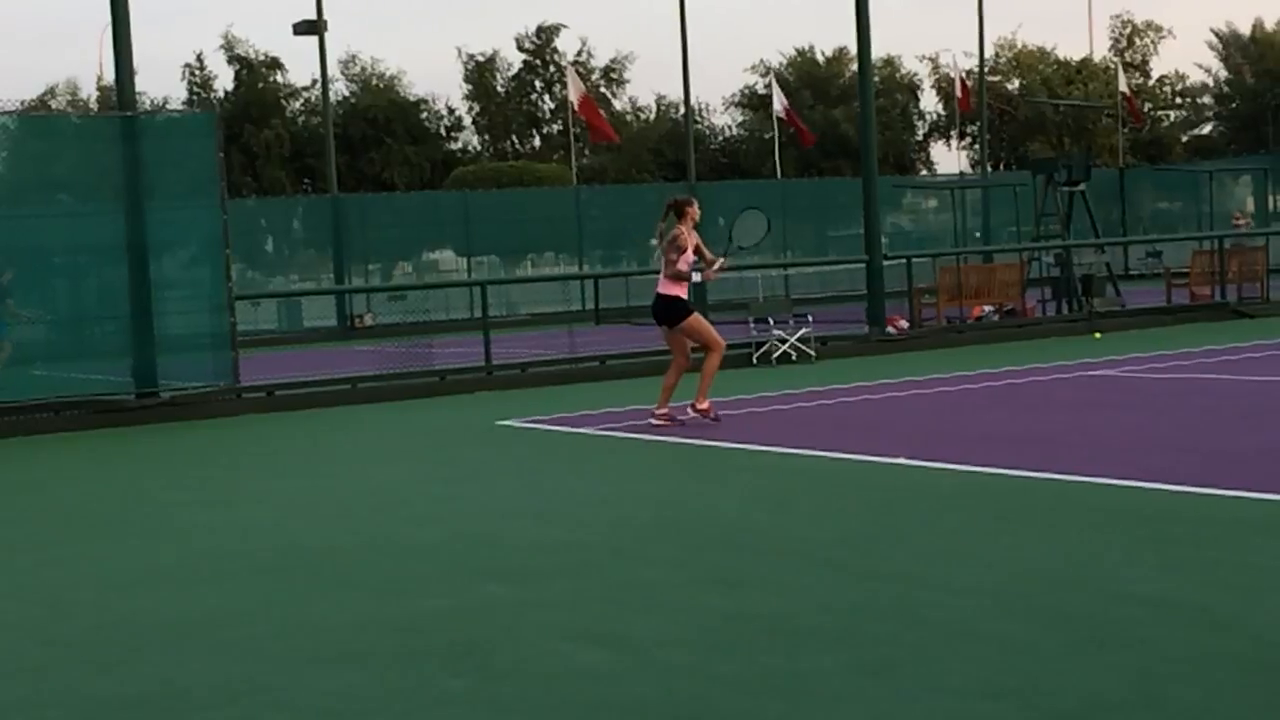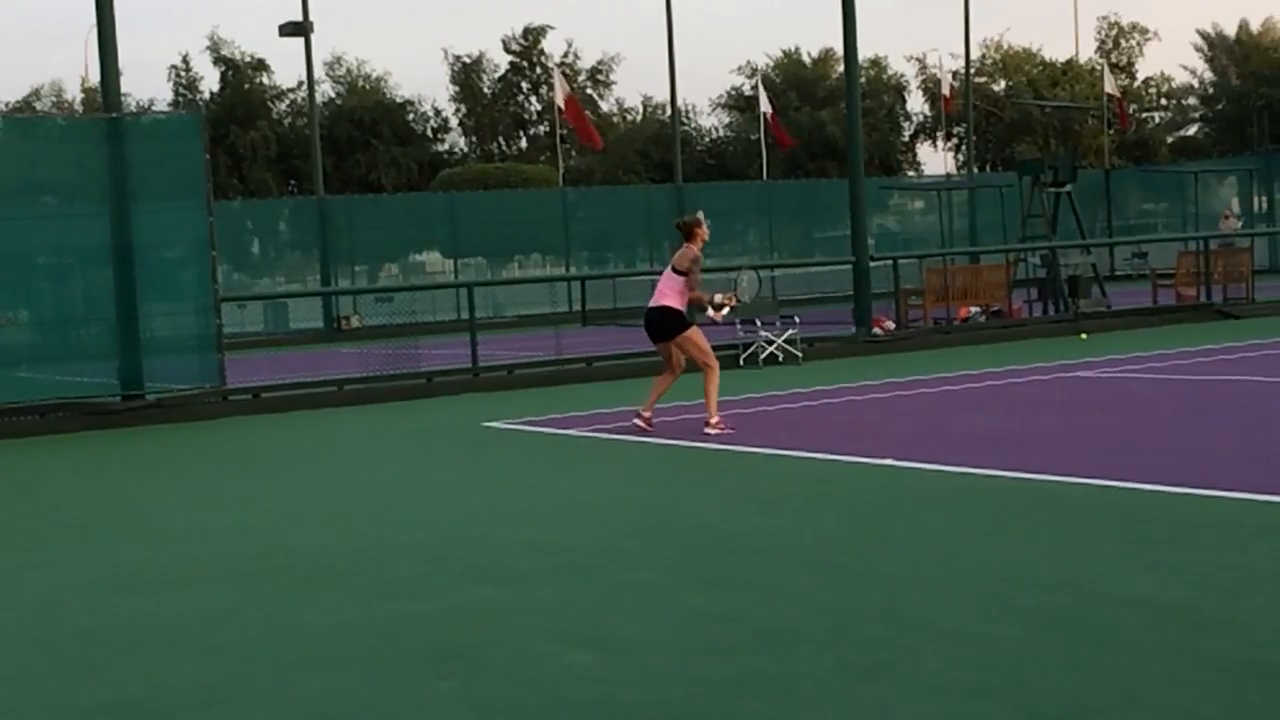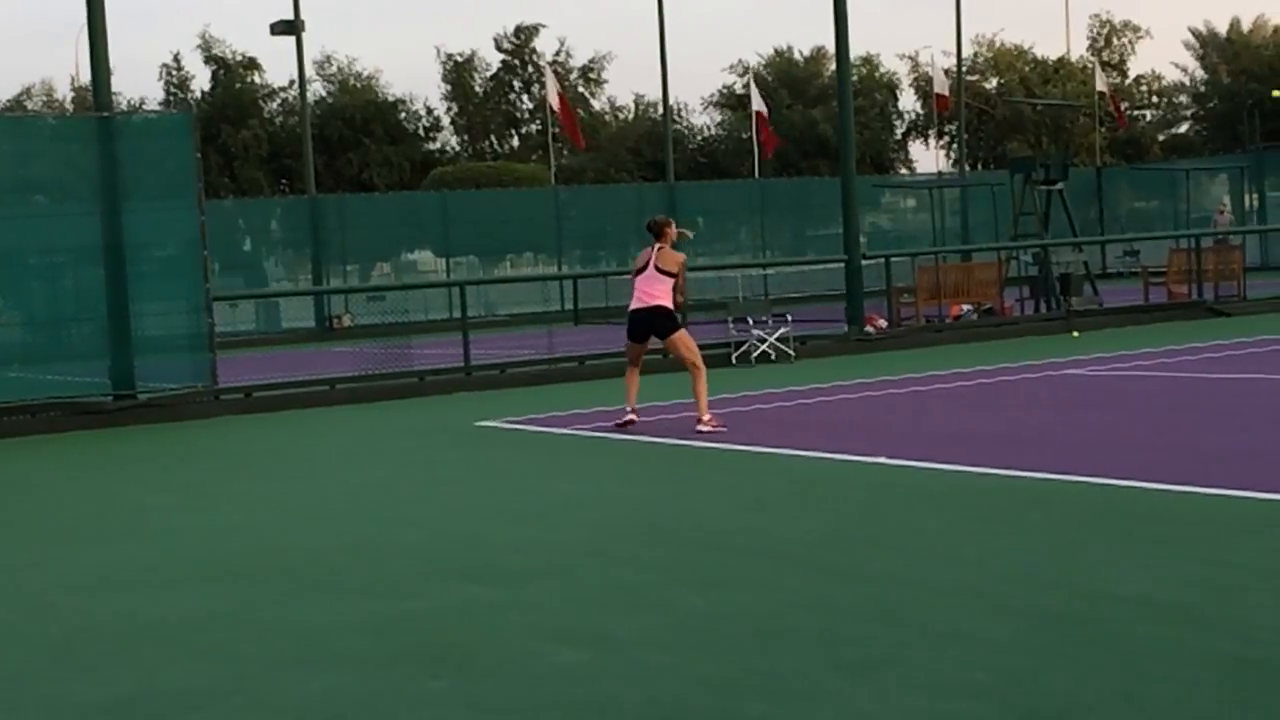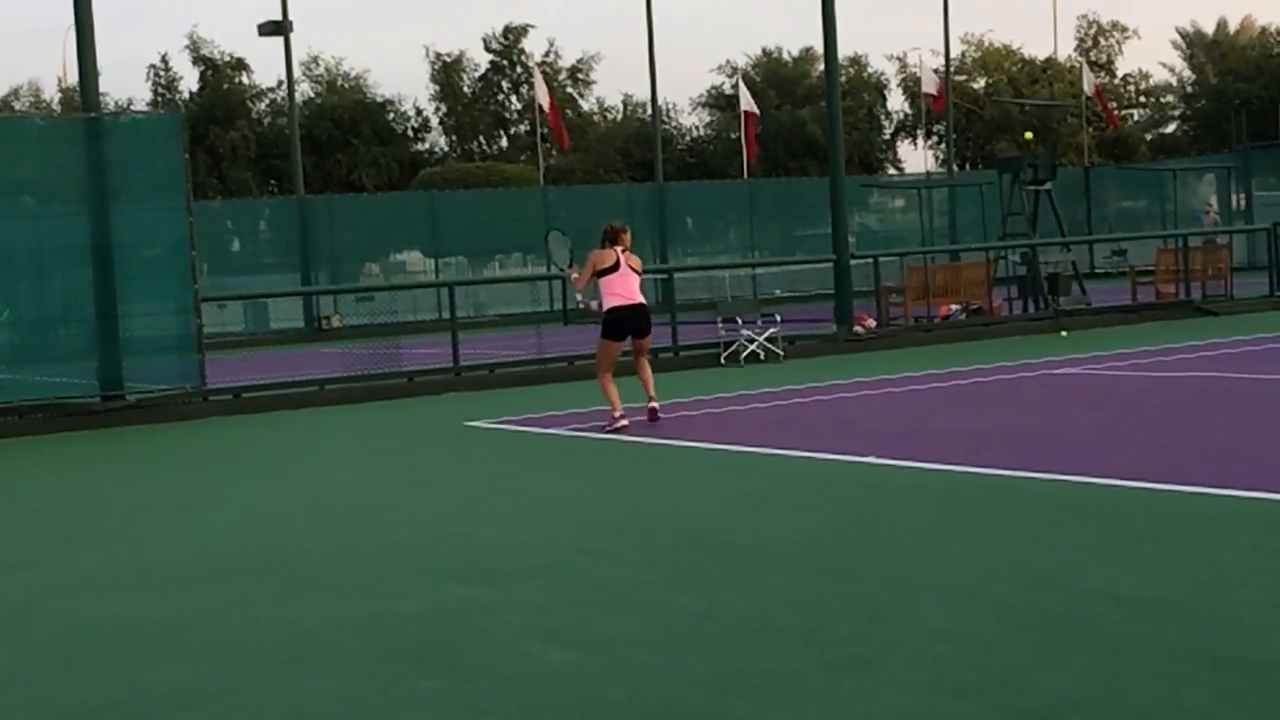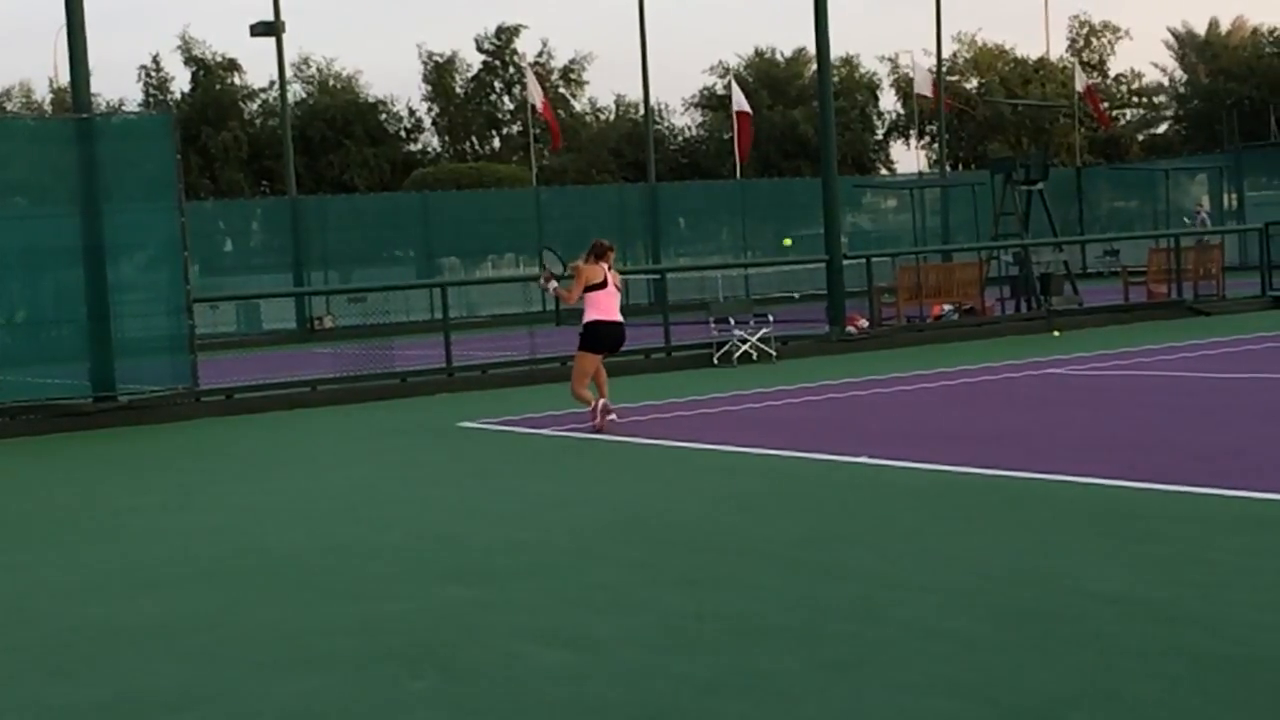
dt=1s
person 1, frame 1
left shoulder: (692, 235)
right shoulder: (677, 236)
left elbow: (709, 261)
right elbow: (669, 272)
left wrist: (719, 262)
right wrist: (699, 276)
left hip: (666, 304)
right hip: (672, 303)
left knee: (682, 360)
right knee: (717, 346)
left ankle: (660, 412)
right ankle: (701, 403)
person 1, frame 2
left shoulder: (683, 253)
right shoulder: (694, 256)
right elbow: (694, 294)
left wrist: (718, 299)
right wrist: (710, 311)
left hip: (653, 317)
right hip: (670, 316)
left knee: (675, 368)
right knee: (711, 365)
left ankle: (644, 413)
right ankle: (713, 421)
person 1, frame 3
left shoulder: (642, 255)
right shoulder: (678, 258)
right elbow: (679, 298)
left hip: (636, 316)
right hip: (662, 316)
left knee: (633, 365)
right knee: (697, 367)
left ankle: (630, 410)
right ankle: (704, 418)
person 1, frame 4
left shoulder: (597, 255)
right shoulder: (636, 261)
left elbow: (579, 287)
left wrist: (573, 275)
left hip: (616, 316)
right hip: (640, 312)
left knee: (604, 373)
right knee: (641, 358)
left ankle: (618, 414)
right ankle: (652, 399)
person 1, frame 5
left shoulder: (585, 270)
right shoulder: (616, 276)
left elbow: (571, 300)
left wrist: (552, 285)
left hip: (596, 330)
right hip: (618, 331)
left knee: (578, 389)
right knee: (595, 361)
left ankle: (596, 403)
right ankle: (607, 408)
